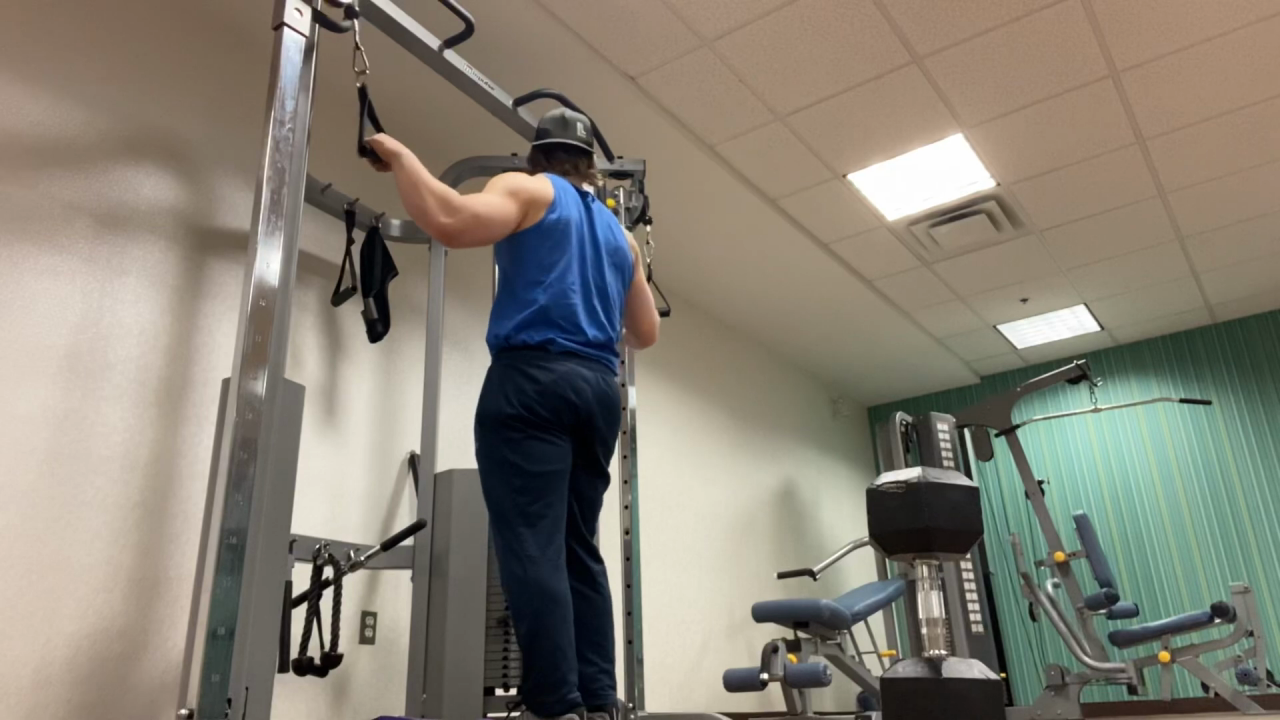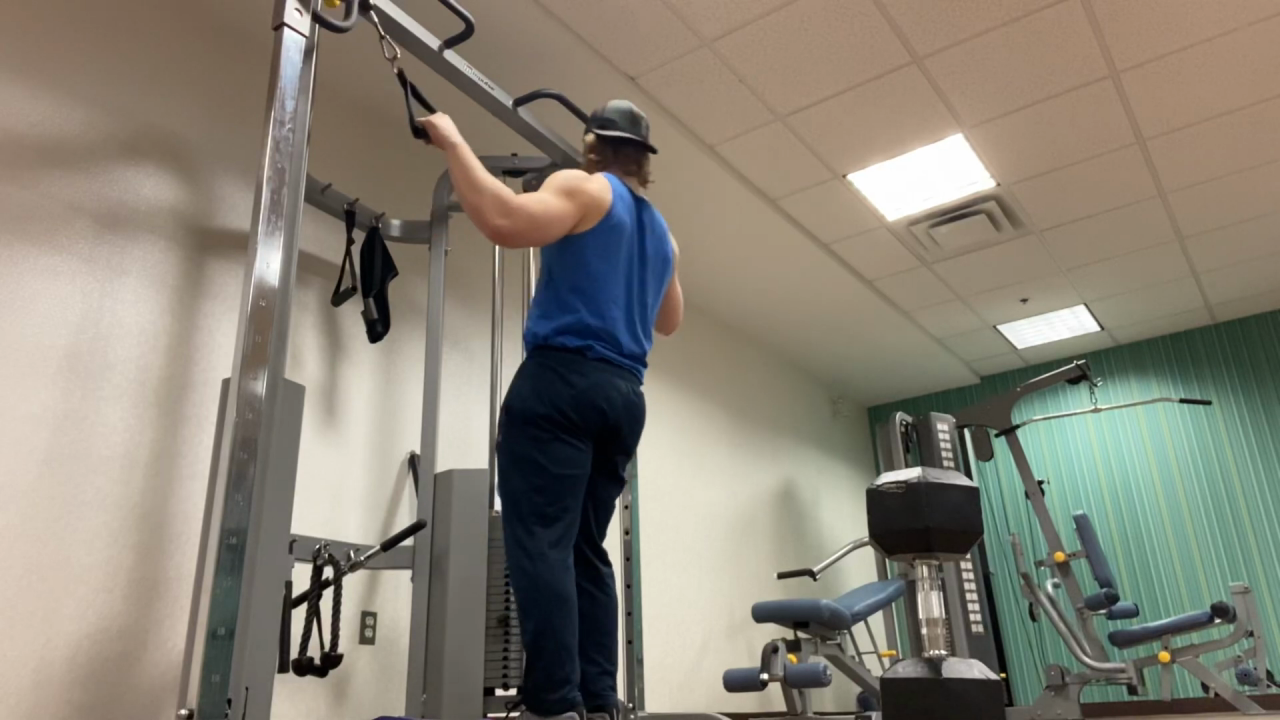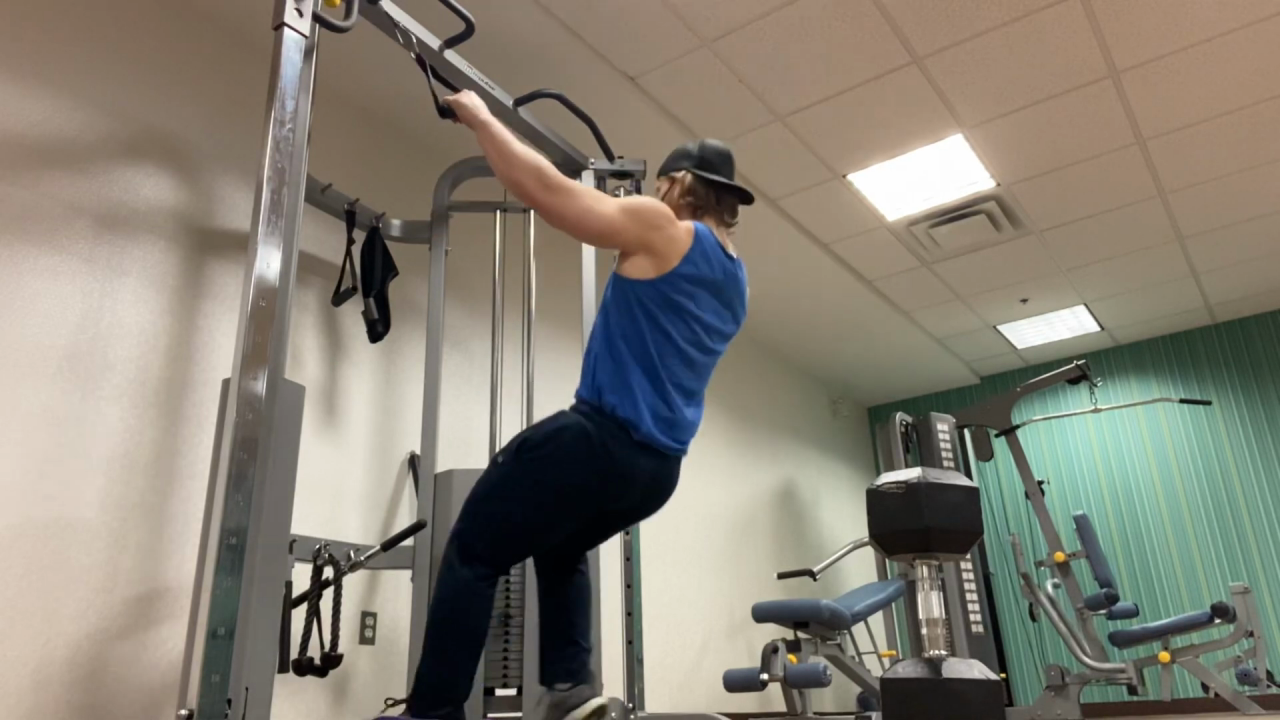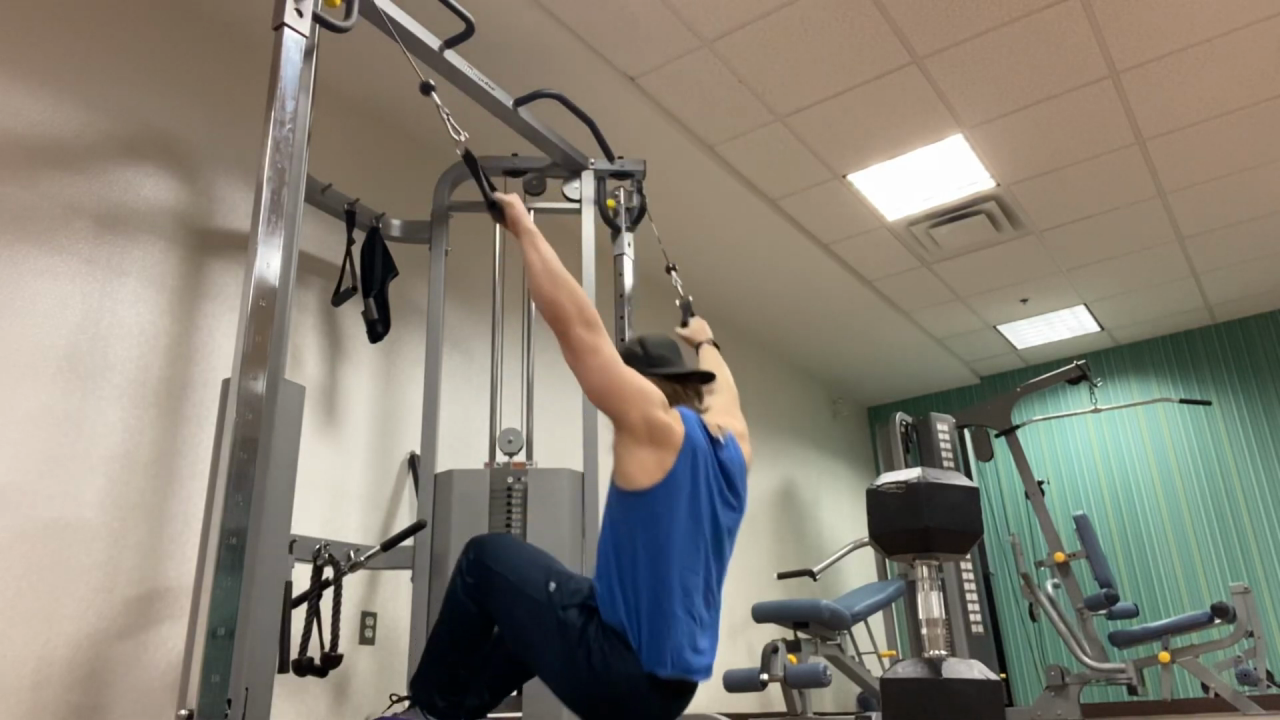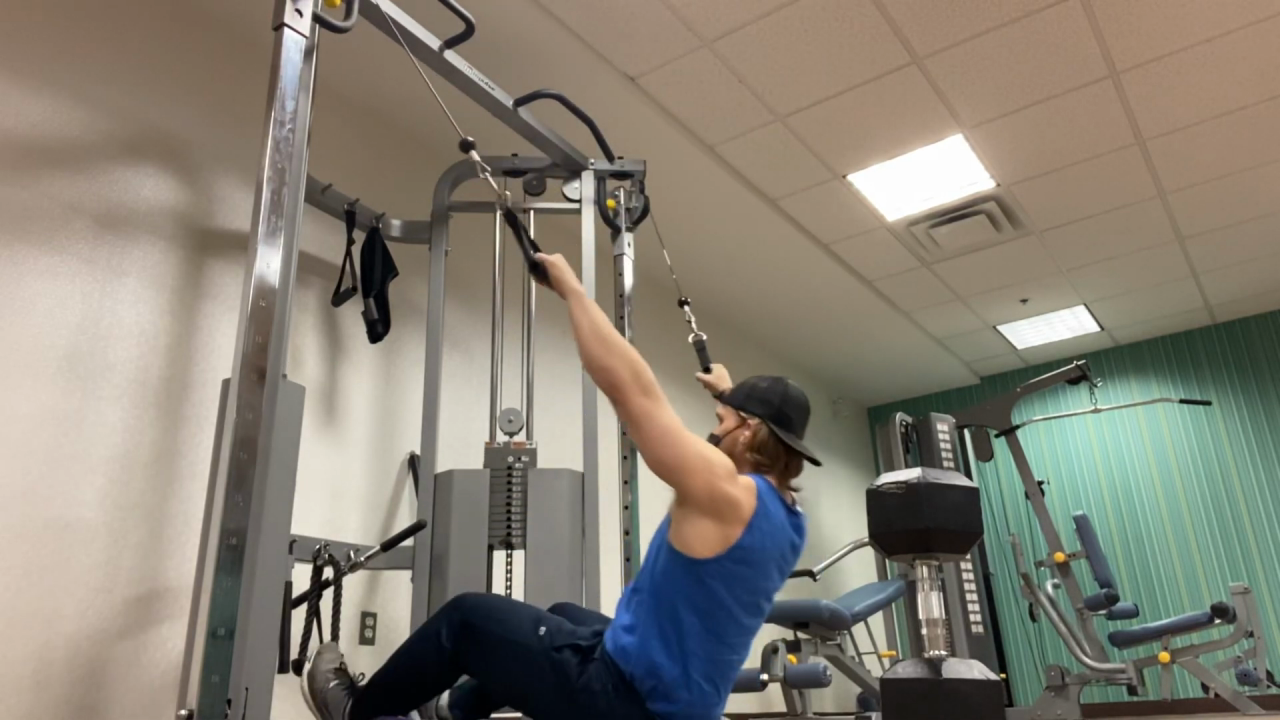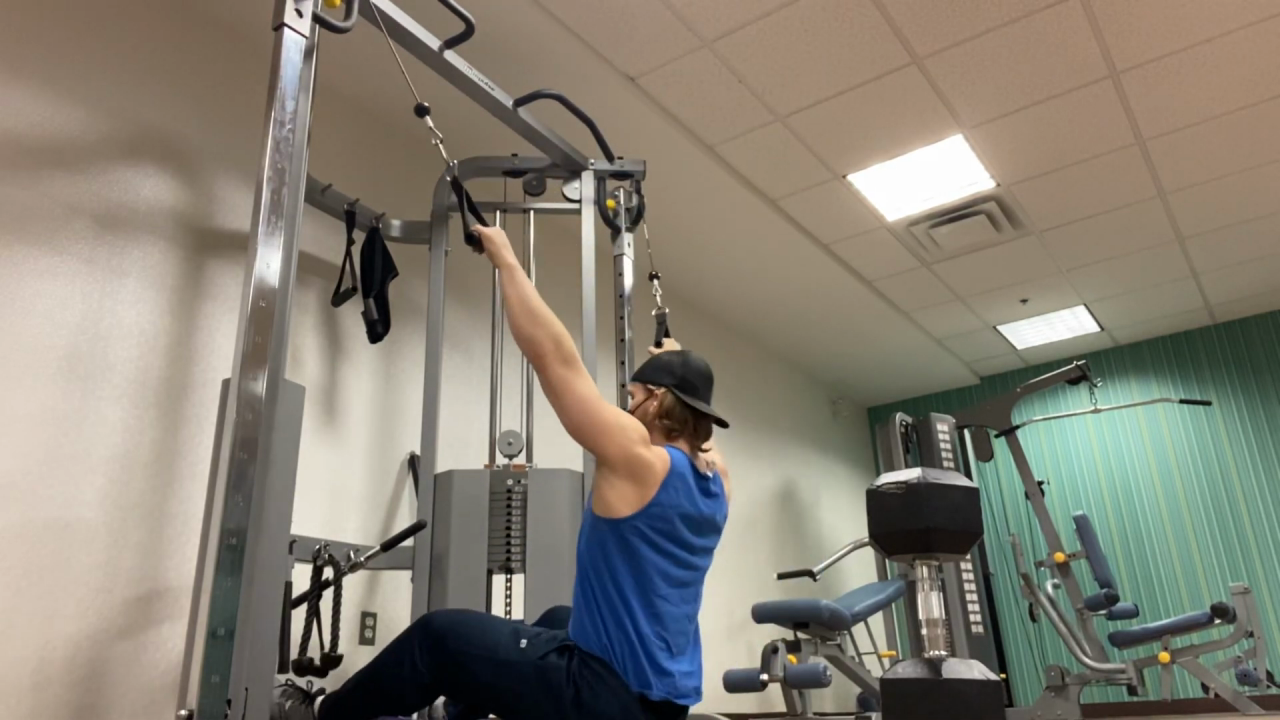
dt=0.7s
person 1, frame 1
left shoulder: (528, 191)
right shoulder: (619, 233)
left elbow: (449, 220)
right elbow: (646, 332)
left wrist: (400, 157)
left hip: (531, 381)
right hip: (598, 390)
left knee: (532, 547)
right knee: (577, 550)
person 1, frame 2
left shoulder: (585, 189)
right shoulder: (662, 233)
left elbow: (504, 221)
right elbow: (669, 320)
left wrist: (452, 141)
left hip: (561, 381)
right hip: (623, 397)
left knee: (538, 541)
right knee: (582, 549)
person 1, frame 3
left shoulder: (660, 231)
right shoulder: (736, 279)
left elbow: (544, 190)
left wrist: (479, 117)
left hip: (601, 439)
right hip: (656, 466)
left knee: (474, 553)
right knee: (560, 550)
person 1, frame 4
left shoulder: (660, 428)
right shoulder: (729, 441)
left elbow: (577, 326)
right elbow: (723, 392)
left wrist: (524, 228)
right wrist: (703, 343)
left hip: (624, 672)
left knee: (488, 557)
right knee: (549, 594)
person 1, frame 5
left shoulder: (725, 493)
right shoulder: (785, 515)
left elbow: (628, 387)
right elbow: (755, 435)
left wrist: (572, 288)
right wrist: (726, 389)
left knee: (470, 617)
right knee: (567, 617)
person 1, frame 6
left shoulder: (638, 459)
right shoulder: (714, 480)
left elbow: (554, 357)
right elbow: (693, 414)
left wrist: (505, 259)
right wrist: (675, 360)
left knee: (441, 635)
right knee: (558, 625)
